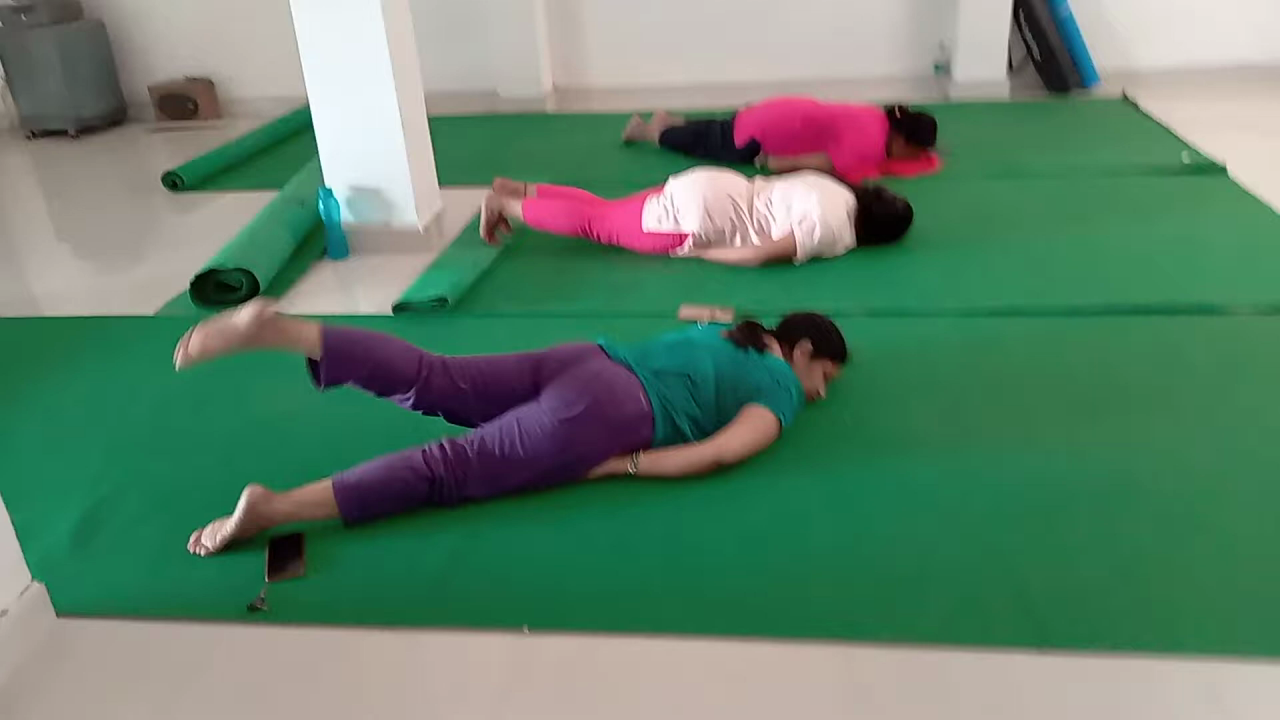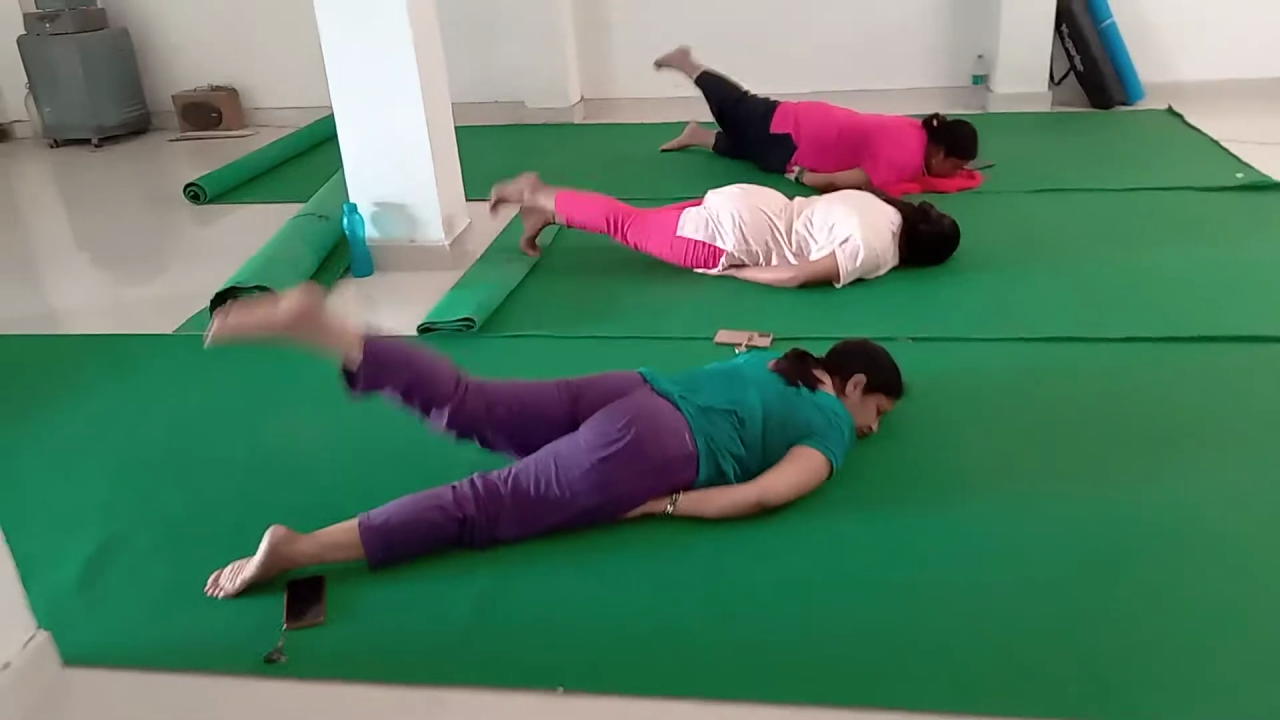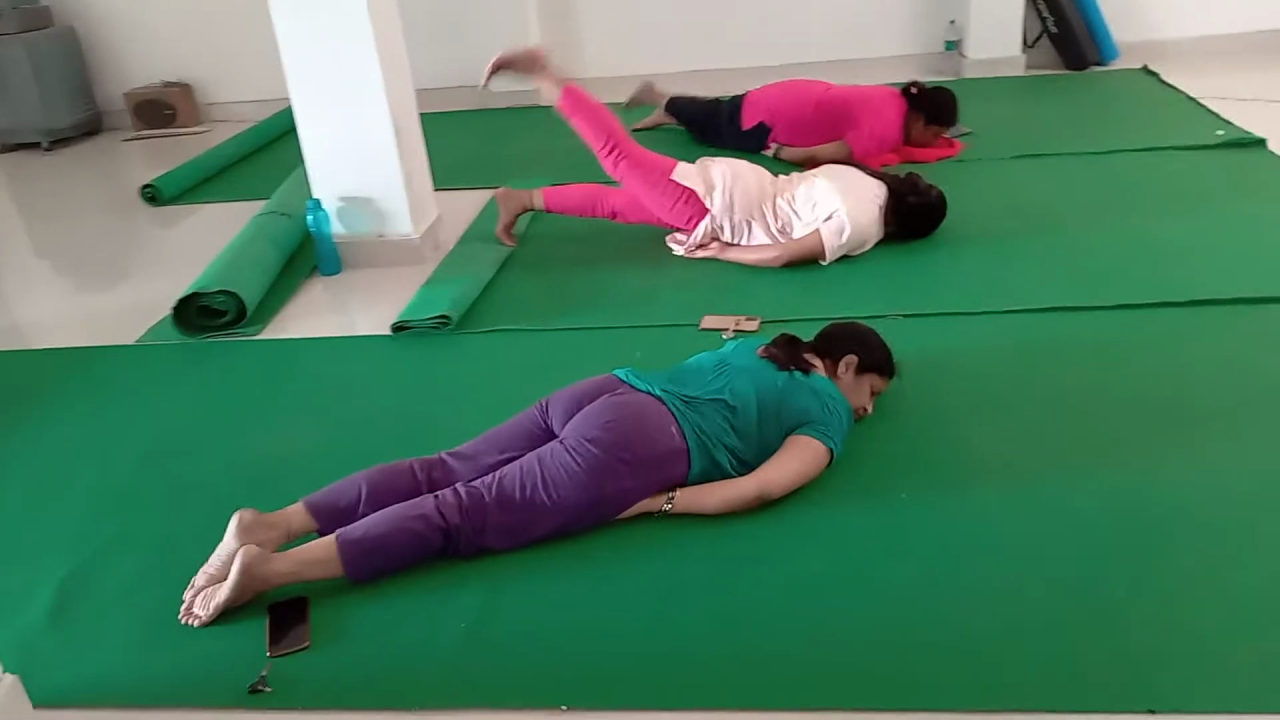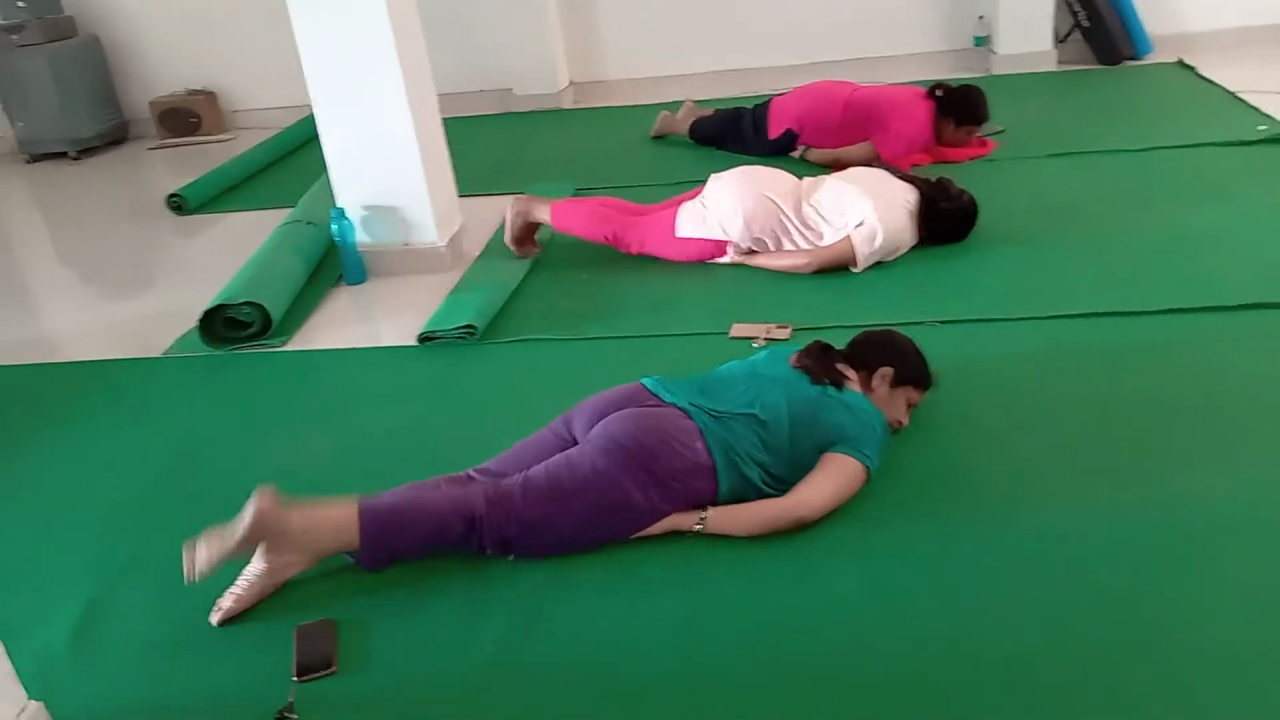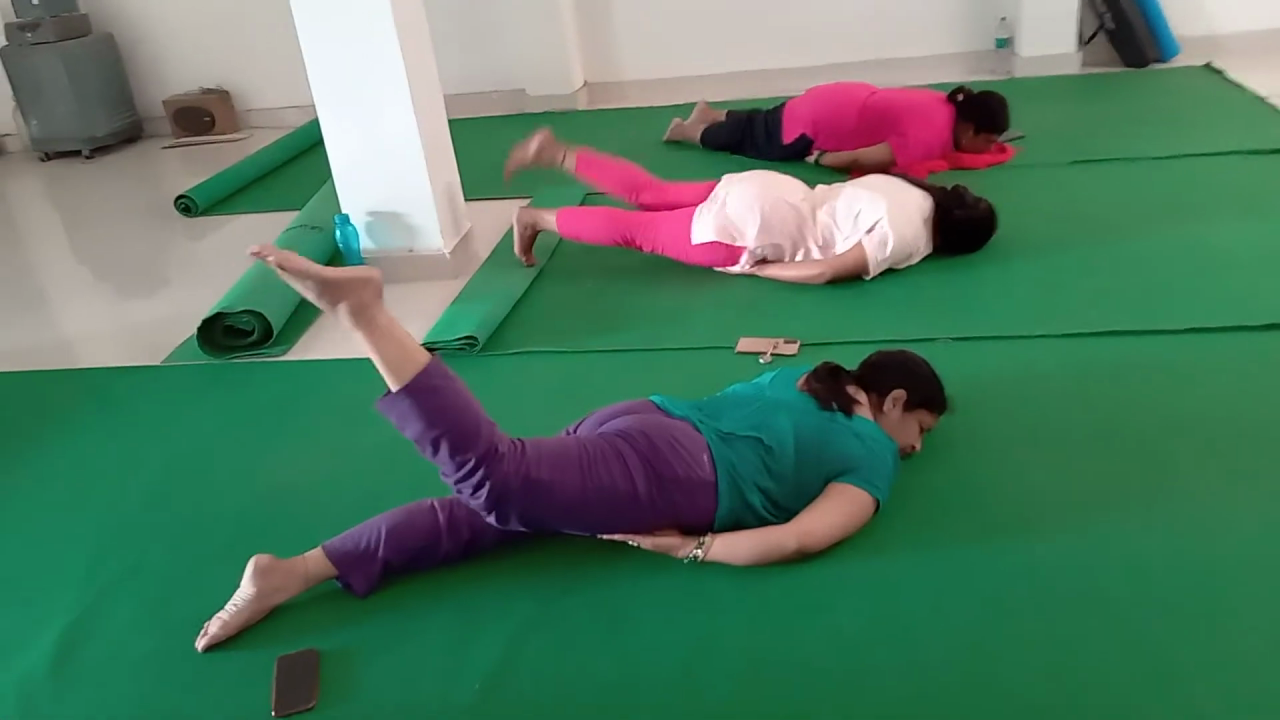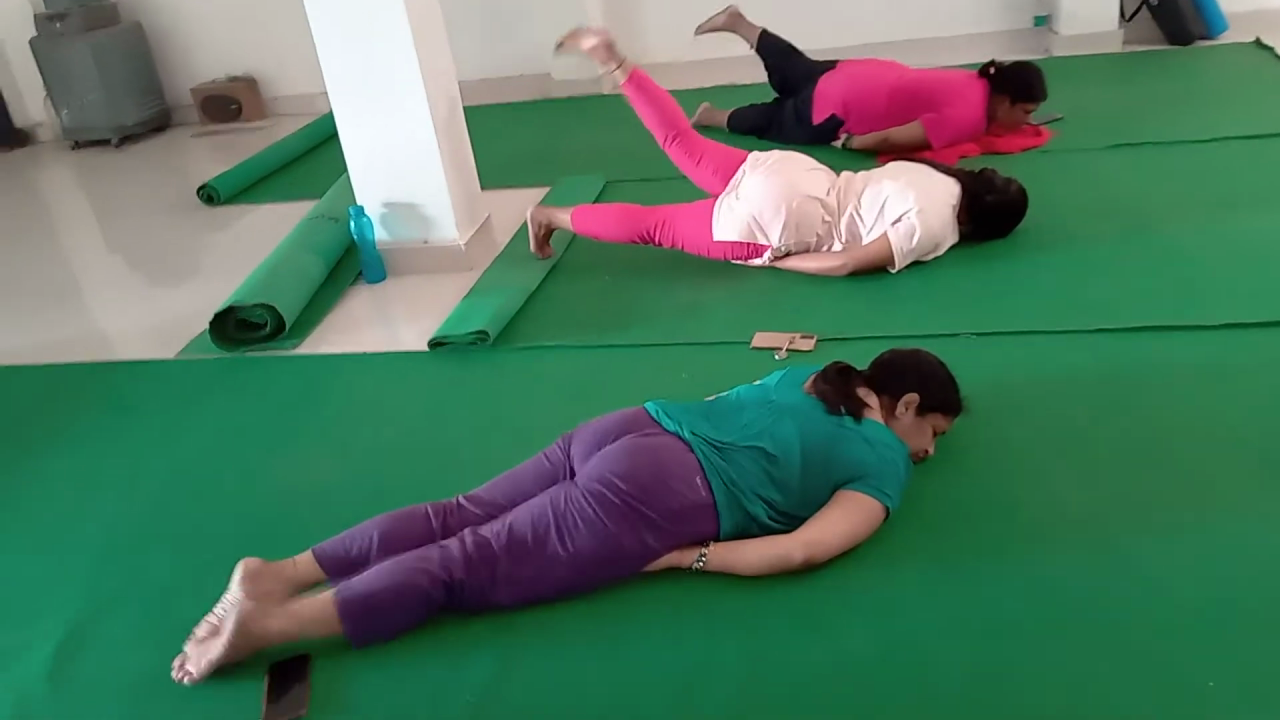
dt=0.5s
person 1, frame 1
left shoulder: (729, 334)
right shoulder: (779, 392)
right elbow: (717, 451)
right wrist: (627, 464)
left hip: (587, 360)
right hip: (608, 413)
left knee: (427, 383)
right knee: (448, 469)
left ankle: (272, 323)
person 1, frame 2
left shoulder: (779, 363)
right shoulder: (831, 429)
right elbow: (763, 495)
right wrist: (665, 504)
left hip: (625, 392)
right hip: (648, 449)
left knee: (463, 404)
right knee: (482, 505)
left ankle: (316, 318)
right ankle: (297, 548)
person 1, frame 3
left shoulder: (767, 347)
right shoulder: (827, 416)
right elbow: (762, 486)
right wrist: (662, 502)
left hip: (598, 393)
right hip: (633, 444)
left knee: (441, 474)
right knee: (466, 516)
left ankle: (270, 523)
right ankle: (269, 568)
person 1, frame 4
left shoulder: (795, 358)
right shoulder: (862, 430)
right elbow: (796, 510)
right wrist: (689, 519)
left hip: (624, 402)
right hip: (658, 456)
left knee: (470, 486)
right knee: (487, 515)
left ankle: (290, 544)
right ankle: (288, 522)
person 1, frame 5
left shoulder: (804, 382)
right shoulder: (873, 463)
right elbow: (801, 539)
right wrist: (687, 546)
left hip: (633, 417)
right hip: (664, 468)
left knee: (469, 517)
right knee: (493, 479)
left ankle: (289, 573)
right ankle: (363, 305)
person 1, frame 6
left shoulder: (816, 377)
right shoulder: (883, 463)
right elbow: (804, 547)
right wrist: (692, 555)
left hip: (629, 427)
right hip: (656, 495)
left knee: (457, 519)
right knee: (469, 567)
left ankle: (276, 580)
right ankle: (270, 621)
person 2, frame 1
left shoulder: (837, 190)
right shoulder: (833, 230)
right elbow: (759, 254)
right wrist: (701, 252)
left hip: (712, 187)
right hip: (696, 218)
left knee: (605, 210)
right knee: (598, 224)
left ankle: (519, 188)
right ankle: (505, 205)
person 2, frame 2
left shoulder: (881, 206)
right shoulder: (875, 251)
right elbow: (797, 276)
right wrist: (736, 270)
left hip: (751, 203)
right hip: (734, 234)
left knee: (633, 220)
right knee: (628, 224)
left ankle: (540, 201)
right ankle: (537, 196)
person 2, frame 3
left shoulder: (866, 180)
right shoulder: (858, 229)
right elbow: (783, 257)
right wrist: (720, 253)
left hip: (738, 182)
right hip: (718, 203)
left knee: (615, 201)
right knee: (619, 155)
left ankle: (525, 198)
right ankle: (540, 73)
person 2, frame 4
left shoulder: (894, 180)
right shoulder: (892, 232)
right elbow: (813, 261)
right wrist: (749, 259)
left hip: (760, 185)
right hip: (742, 224)
left knee: (641, 215)
right knee: (630, 233)
left ankle: (541, 210)
right ankle: (533, 210)
person 2, frame 5
left shoulder: (912, 193)
right shoulder: (906, 239)
right elbow: (825, 271)
right wrist: (757, 270)
left hip: (768, 193)
right hip: (755, 230)
left knee: (647, 194)
right knee: (640, 229)
left ankle: (552, 151)
right ankle: (539, 219)
person 2, frame 6
left shoulder: (938, 176)
right shoulder: (933, 227)
right elbow: (846, 263)
right wrist: (775, 258)
left hip: (787, 173)
right hip: (775, 220)
left knee: (682, 143)
right knee: (657, 226)
left ankle: (612, 58)
right ankle: (553, 217)
person 3, frame 1
left shoulder: (883, 119)
right shoulder: (867, 148)
right elbow: (800, 164)
right wrist: (765, 161)
left hip: (783, 116)
right hip: (763, 132)
left knee: (712, 135)
right knee: (703, 142)
left ankle: (668, 121)
right ankle: (645, 130)
person 3, frame 2
left shoulder: (920, 131)
right shoulder: (904, 163)
right elbow: (836, 182)
right wrist: (798, 176)
left hip: (811, 125)
right hip: (792, 133)
left knee: (746, 145)
right knee: (736, 108)
left ankle: (700, 135)
right ankle: (687, 64)
person 3, frame 3
left shoulder: (899, 100)
right shoulder: (884, 133)
right elbow: (817, 156)
right wrist: (777, 152)
left hip: (795, 99)
right hip: (772, 116)
left knee: (719, 120)
right knee: (712, 119)
left ankle: (669, 110)
right ankle: (656, 97)
person 3, frame 4
left shoulder: (928, 99)
right shoulder: (914, 133)
right elbow: (842, 158)
right wrist: (803, 154)
left hip: (823, 99)
right hip: (797, 122)
left knee: (743, 124)
right knee: (736, 133)
left ankle: (695, 112)
right ankle: (676, 124)
person 3, frame 5
left shoulder: (948, 105)
right shoulder: (932, 140)
right elbow: (858, 160)
right wrist: (819, 159)
left hip: (839, 100)
right hip: (812, 124)
left knee: (762, 125)
right knee: (749, 138)
left ankle: (709, 114)
right ankle: (688, 131)
person 3, frame 6
left shoulder: (981, 83)
right shoulder: (969, 119)
right elbow: (890, 140)
right wrist: (847, 142)
left hip: (866, 78)
right hip: (835, 109)
left knee: (794, 72)
right knee: (774, 123)
left ankle: (737, 21)
right ankle: (714, 117)
